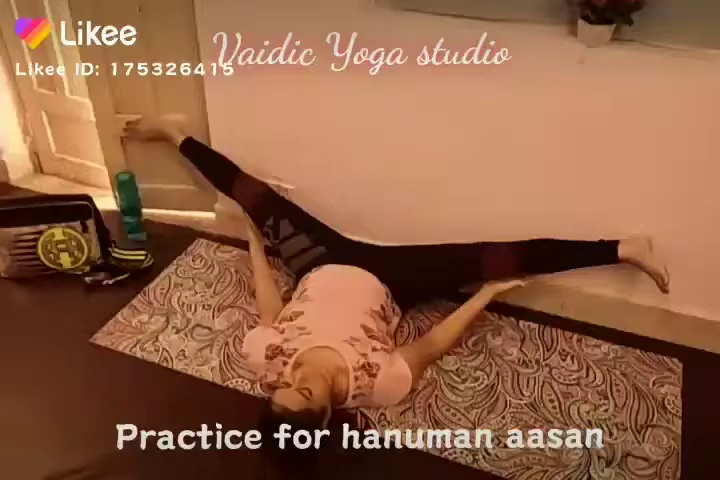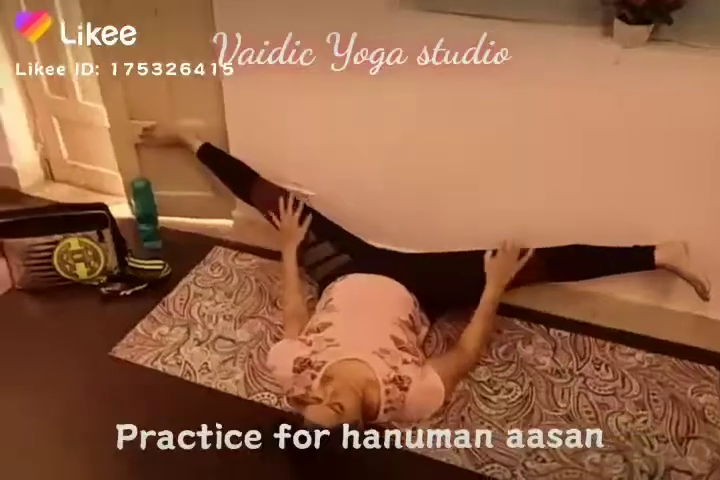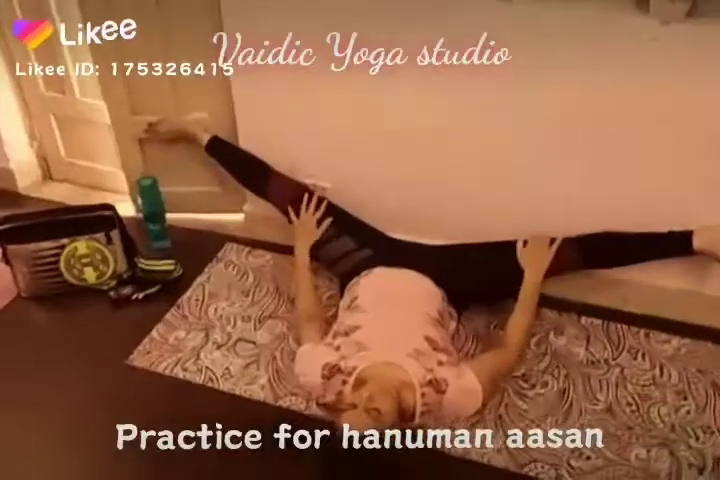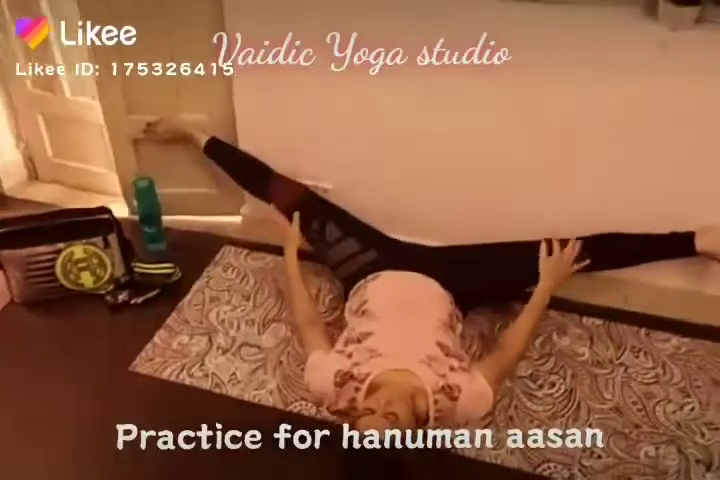
dt=0.4s
person 1, frame 1
left shoulder: (265, 356)
right shoulder: (378, 385)
left elbow: (270, 307)
right elbow: (430, 345)
left wrist: (254, 248)
right wrist: (485, 296)
left hip: (325, 266)
right hip: (383, 281)
left knee: (254, 196)
right knee: (496, 259)
person 1, frame 2
left shoulder: (290, 369)
right shoulder: (411, 400)
left elbow: (294, 316)
right elbow: (466, 352)
left wrist: (289, 250)
right wrist: (496, 285)
left hip: (349, 276)
right hip: (409, 290)
left knee: (275, 200)
right knee: (525, 264)
person 1, frame 3
left shoulder: (320, 376)
right shoulder: (447, 400)
left elbow: (308, 318)
right elbow: (509, 350)
left wrist: (301, 249)
right wrist: (534, 278)
left hip: (372, 270)
right hip: (436, 281)
left knee: (290, 194)
person 1, frame 4
left shoulder: (331, 383)
right shoulder: (458, 403)
left elbow: (308, 324)
right elbow: (507, 352)
left wrist: (291, 254)
right wrist: (548, 286)
left hip: (377, 275)
right hip: (442, 284)
left knee: (291, 199)
